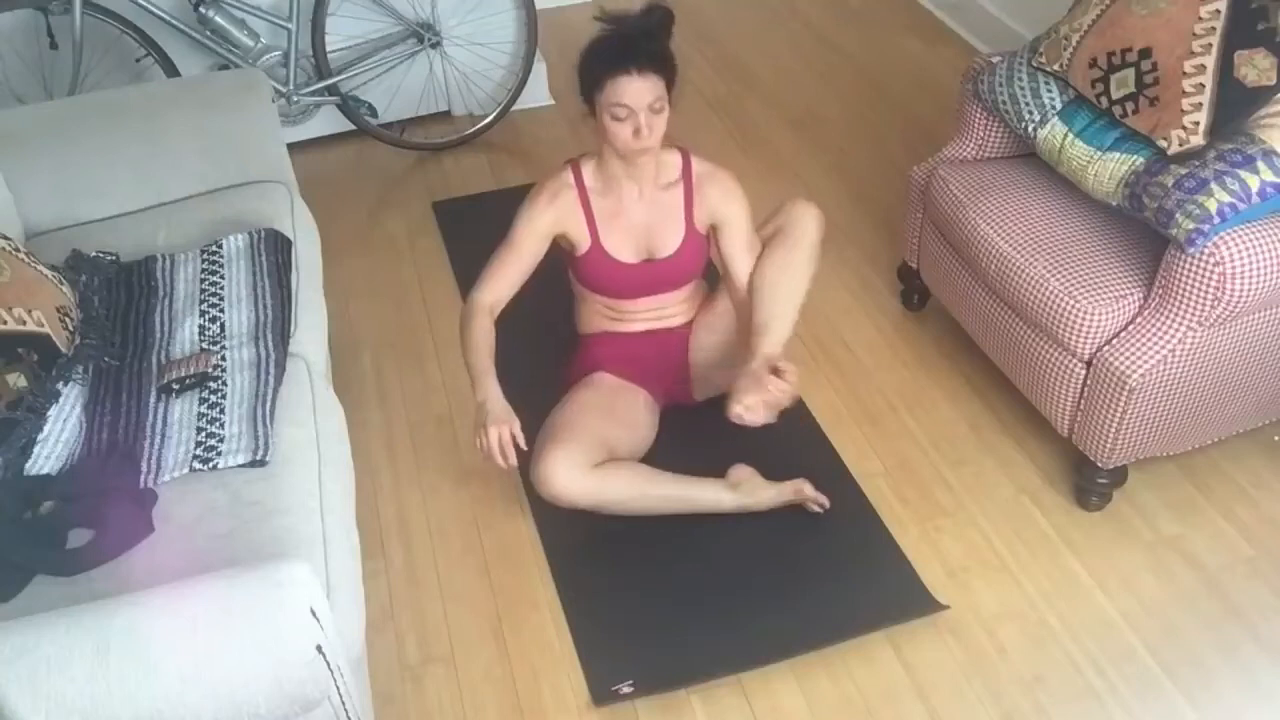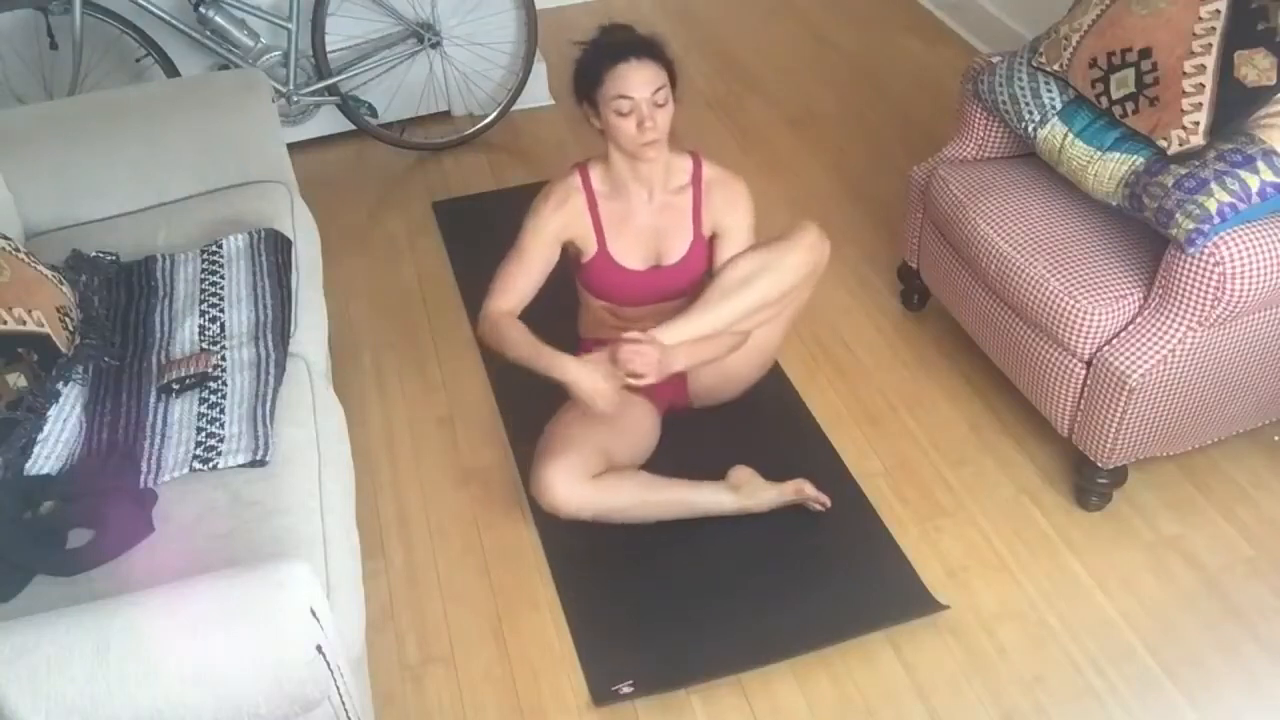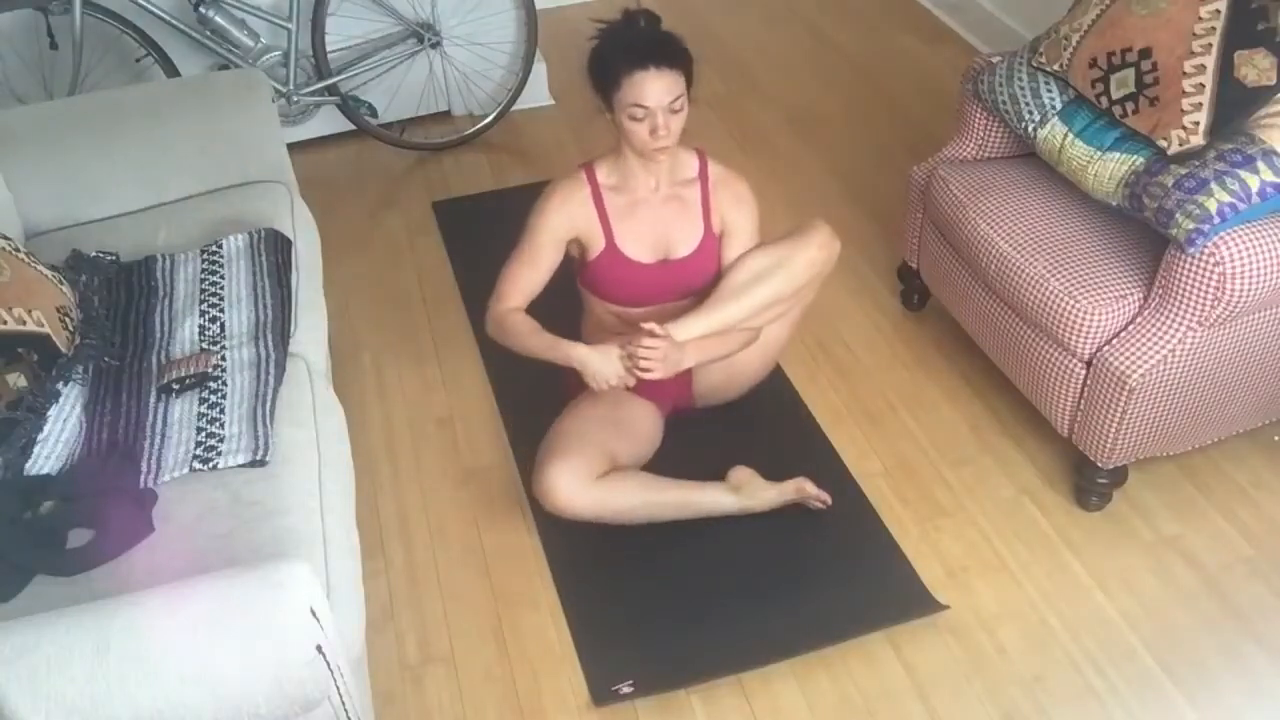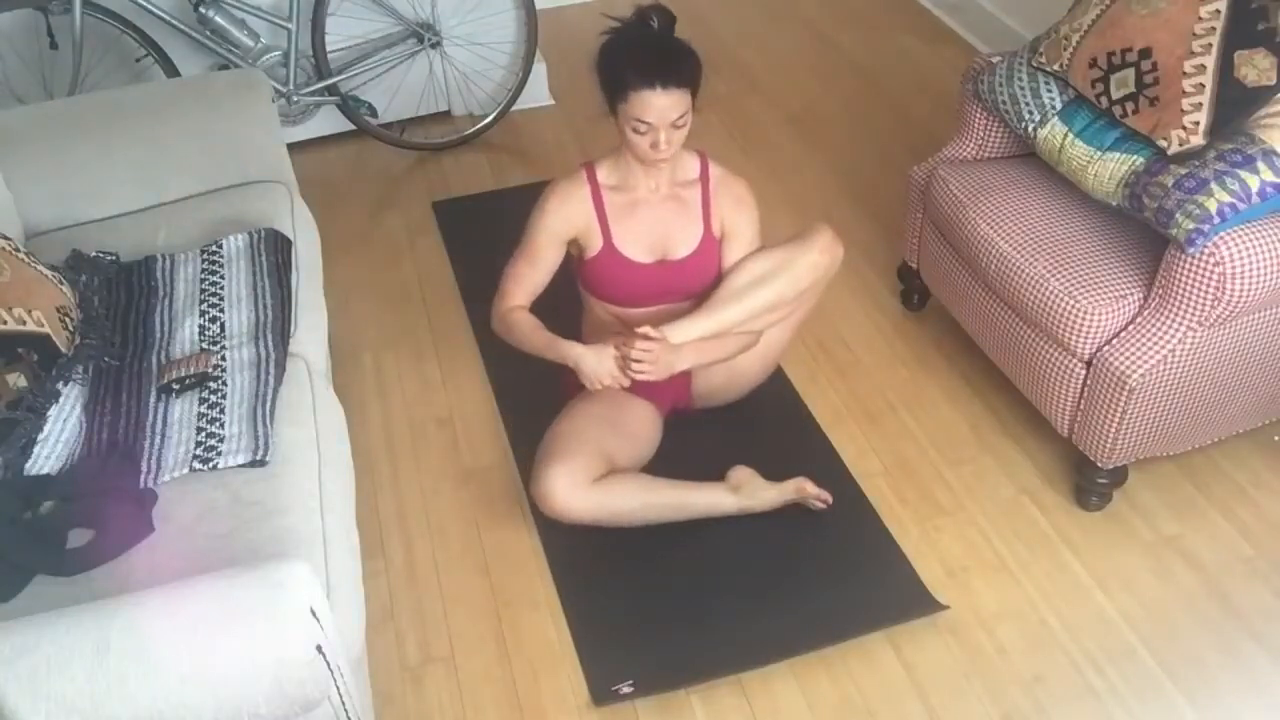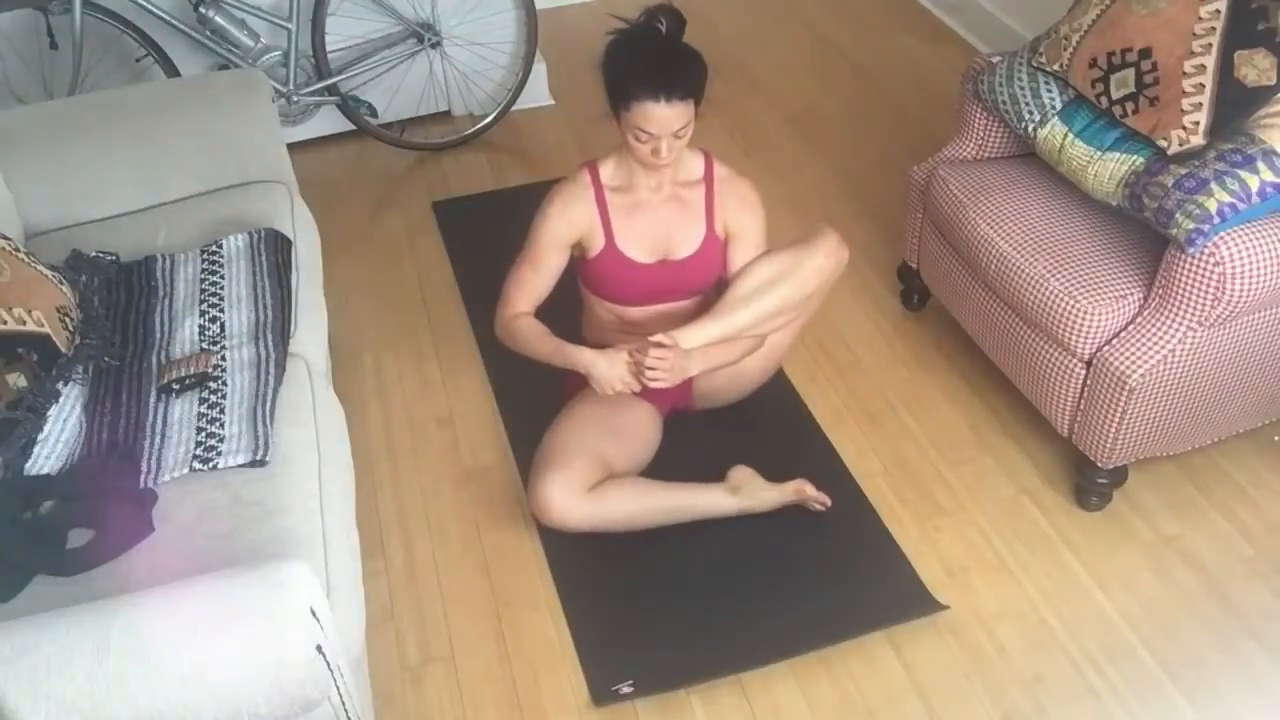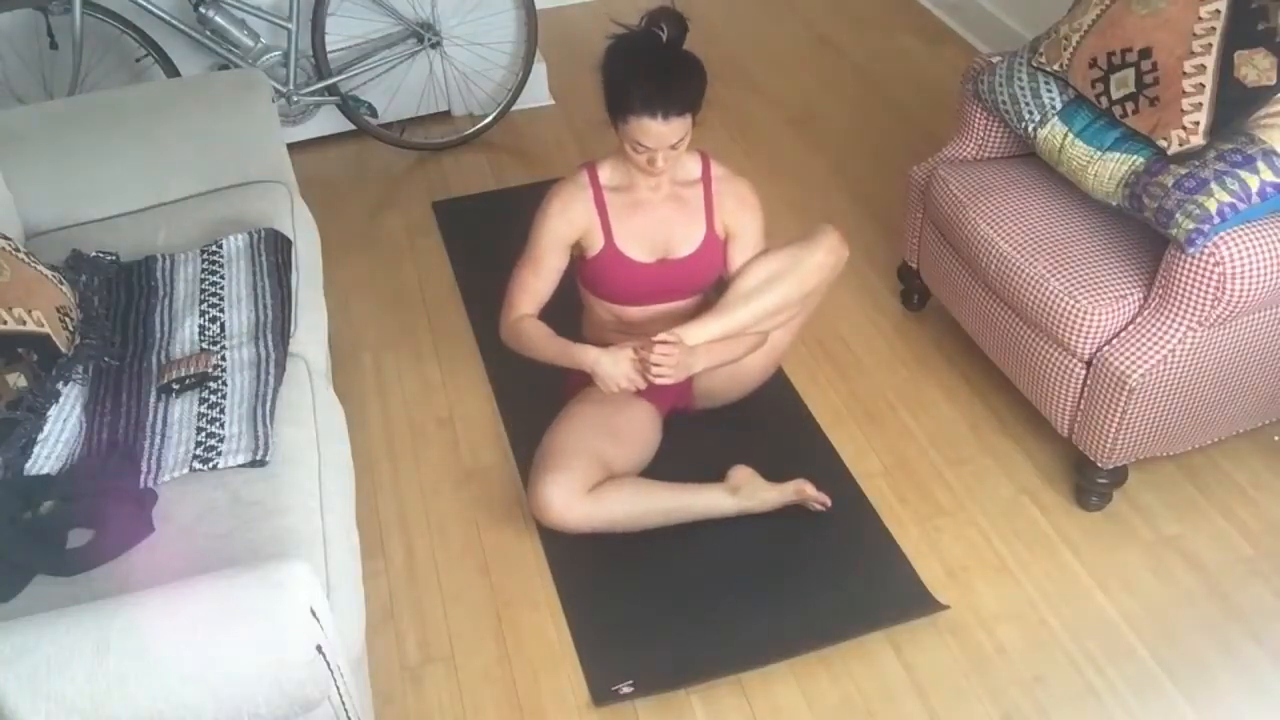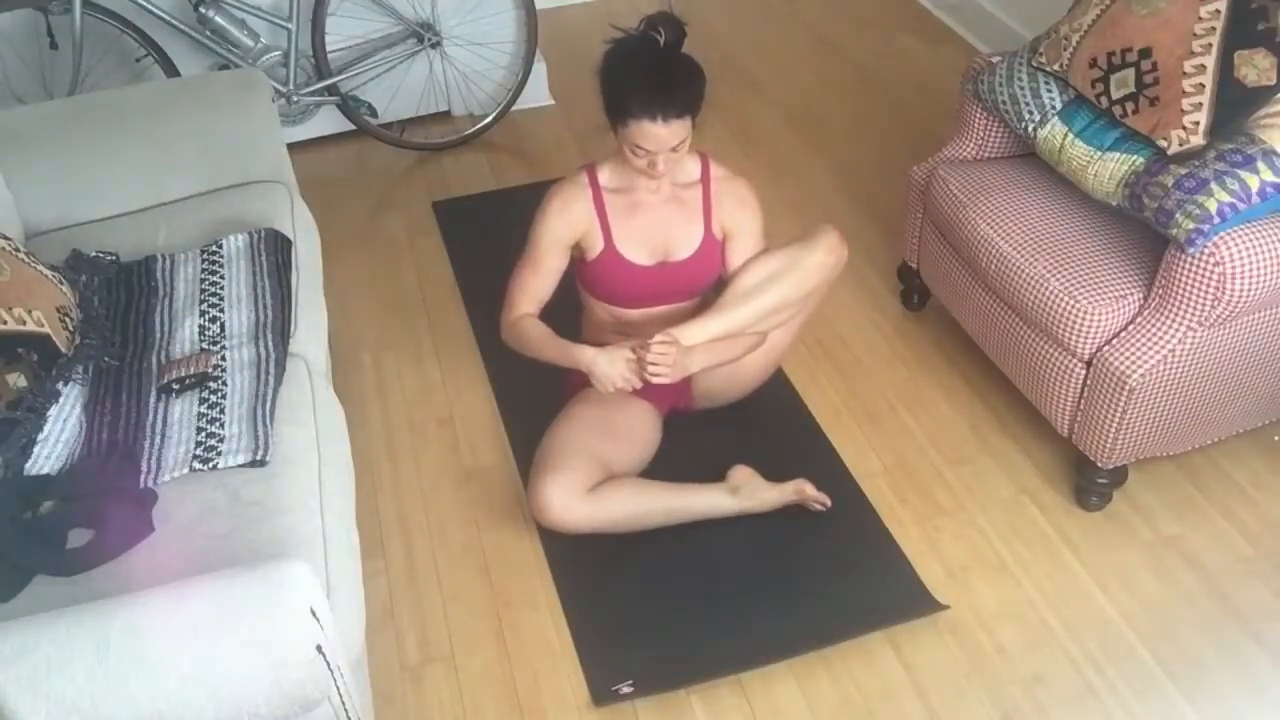
dt=0.5s
person 1, frame 1
left shoulder: (713, 187)
right shoulder: (560, 199)
left elbow: (750, 293)
right elbow: (482, 304)
left wrist: (758, 364)
right wrist: (489, 398)
left hip: (701, 351)
right hip: (614, 370)
left knee: (803, 218)
right knee: (556, 476)
right ankle: (739, 495)
person 1, frame 2
left shoulder: (722, 191)
right shoulder: (567, 203)
left elbow: (735, 326)
right elbow: (495, 316)
left wrist: (668, 355)
right wrist: (570, 370)
left hip: (703, 365)
right hip: (618, 384)
left knee: (808, 245)
right knee: (556, 486)
left ankle: (625, 350)
right ankle: (736, 497)
person 1, frame 3
left shoulder: (726, 190)
right shoulder: (572, 201)
left elbow: (746, 322)
right elbow: (501, 315)
left wrist: (681, 350)
right wrist: (581, 355)
left hip: (707, 366)
right hip: (621, 380)
left knee: (818, 243)
right knee: (559, 487)
left ankle: (672, 341)
right ankle: (738, 496)
person 1, frame 4
left shoulder: (728, 194)
right shoulder: (571, 201)
left elbow: (746, 326)
right elbow: (507, 311)
left wrist: (673, 351)
right wrist: (575, 354)
left hip: (706, 368)
right hip: (621, 384)
left knee: (822, 247)
right knee: (558, 491)
left ankle: (667, 338)
right ankle: (737, 496)
person 1, frame 5
left shoulder: (732, 194)
right shoulder: (575, 201)
left elbow: (751, 321)
right elbow: (511, 319)
left wrist: (686, 355)
right wrist: (586, 360)
left hip: (707, 369)
right hip: (620, 382)
left knee: (828, 250)
right knee: (554, 500)
left ankle: (675, 346)
right ankle: (735, 495)
person 1, frame 6
left shoulder: (730, 194)
right shoulder: (573, 202)
left elbow: (755, 323)
right elbow: (516, 322)
left wrist: (690, 354)
right wrist: (591, 358)
left hip: (708, 370)
right hip: (620, 383)
left knee: (826, 248)
right knee: (554, 501)
left ankle: (682, 347)
right ankle: (736, 496)
person 1, frame 7
left shoulder: (730, 195)
right shoulder: (572, 204)
left elbow: (751, 326)
right elbow: (516, 321)
left wrist: (687, 355)
right wrist: (587, 357)
left hip: (706, 370)
right hip: (619, 384)
left knee: (826, 248)
right knee: (554, 501)
left ankle: (675, 341)
right ankle: (737, 495)
